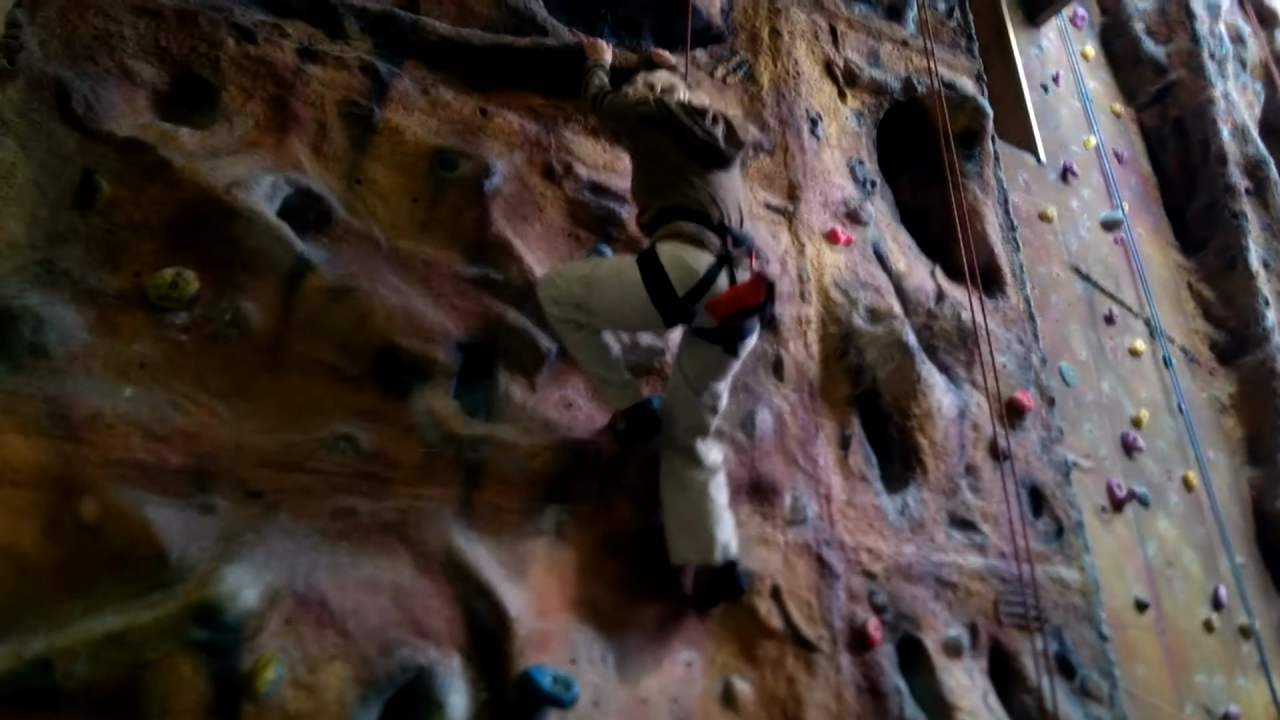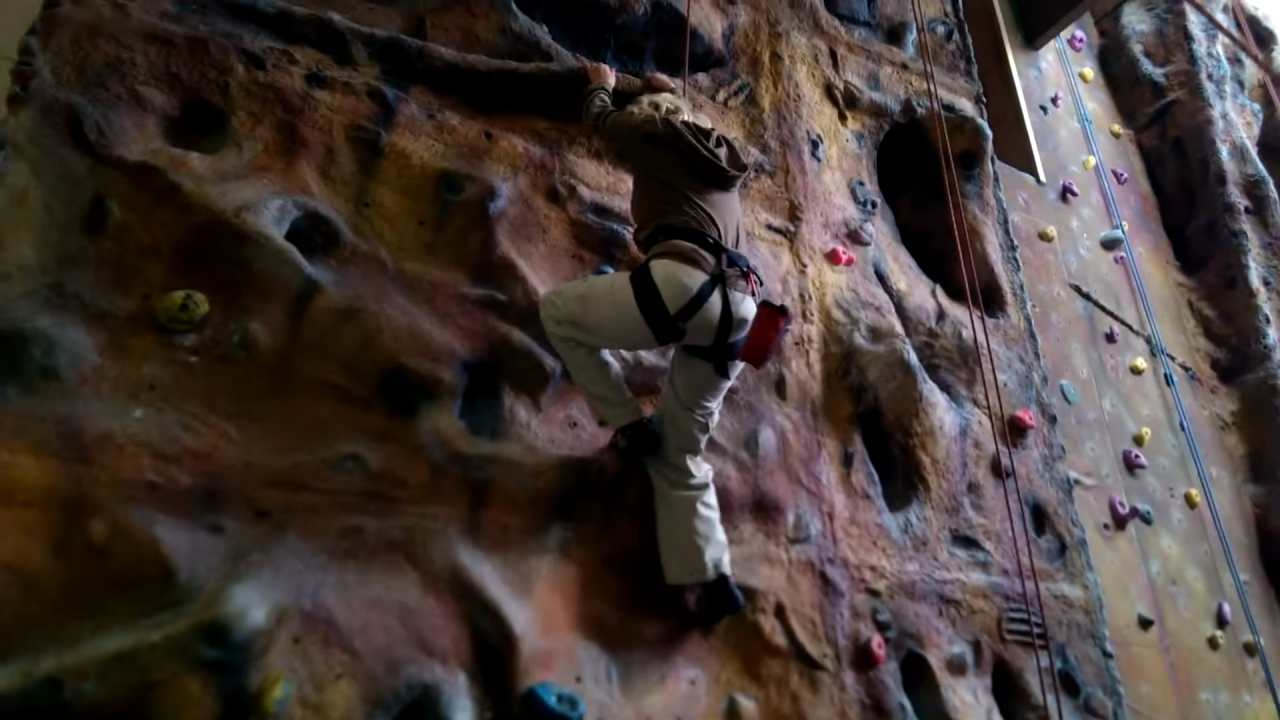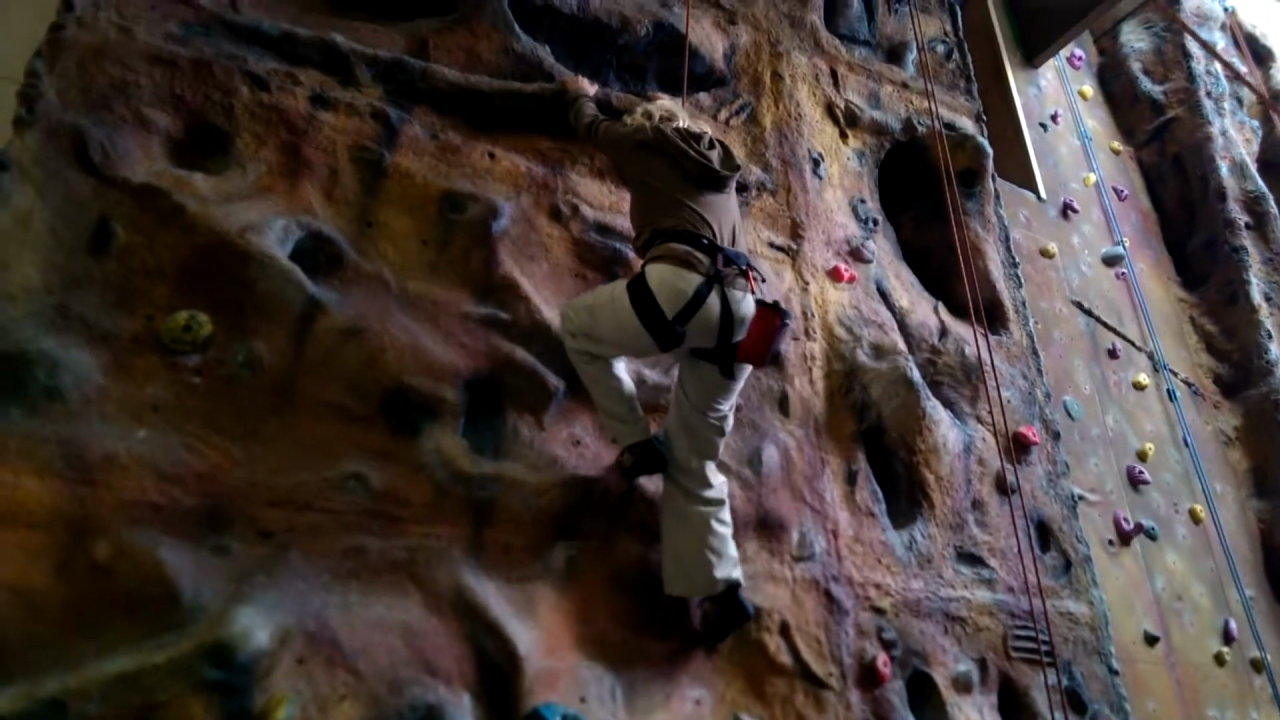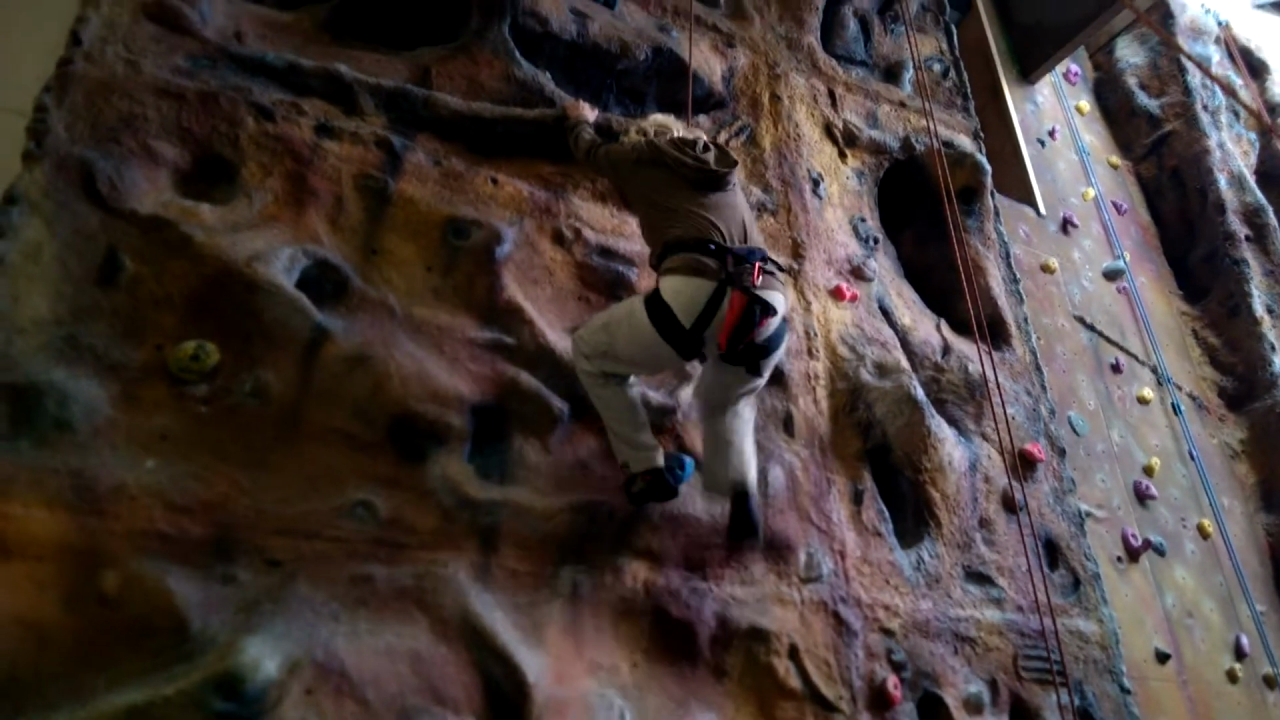
dt=0.3s
person 1, frame 1
left shoulder: (650, 113)
right shoulder: (722, 134)
left elbow: (599, 97)
left wrist: (599, 59)
right wrist: (676, 73)
left hip: (684, 265)
right hip: (739, 292)
left knee: (557, 290)
right knee: (689, 436)
left ankle: (630, 406)
right ankle: (719, 562)
person 1, frame 2
left shoulder: (653, 133)
right shoulder: (723, 157)
left elbow: (599, 117)
left wrist: (601, 83)
right wrist: (674, 96)
left hip: (679, 284)
right hip: (734, 309)
left knee: (558, 310)
right knee: (679, 454)
left ankle: (629, 423)
right ankle: (712, 578)
person 1, frame 3
left shoulder: (644, 142)
right shoulder: (720, 165)
left elbow: (589, 124)
left wrist: (581, 94)
left hip: (678, 288)
right hip: (739, 312)
left knee: (577, 323)
right knee: (695, 461)
left ankle: (637, 442)
right ankle: (721, 589)
person 1, frame 4
left shoulder: (641, 156)
right shoulder: (723, 166)
left elbow: (588, 150)
left wrist: (580, 120)
left hip: (694, 297)
right hip: (766, 306)
left knee: (588, 348)
right knee: (726, 399)
left ankle: (649, 469)
right ankle: (738, 488)
